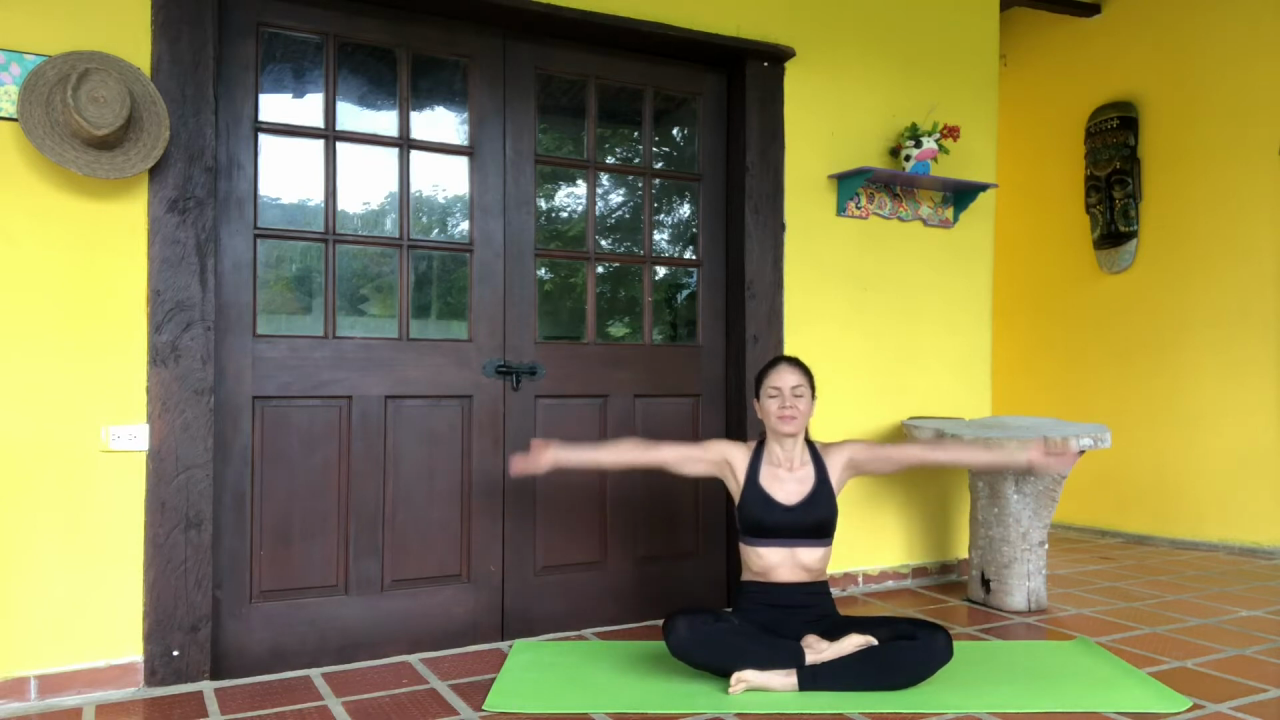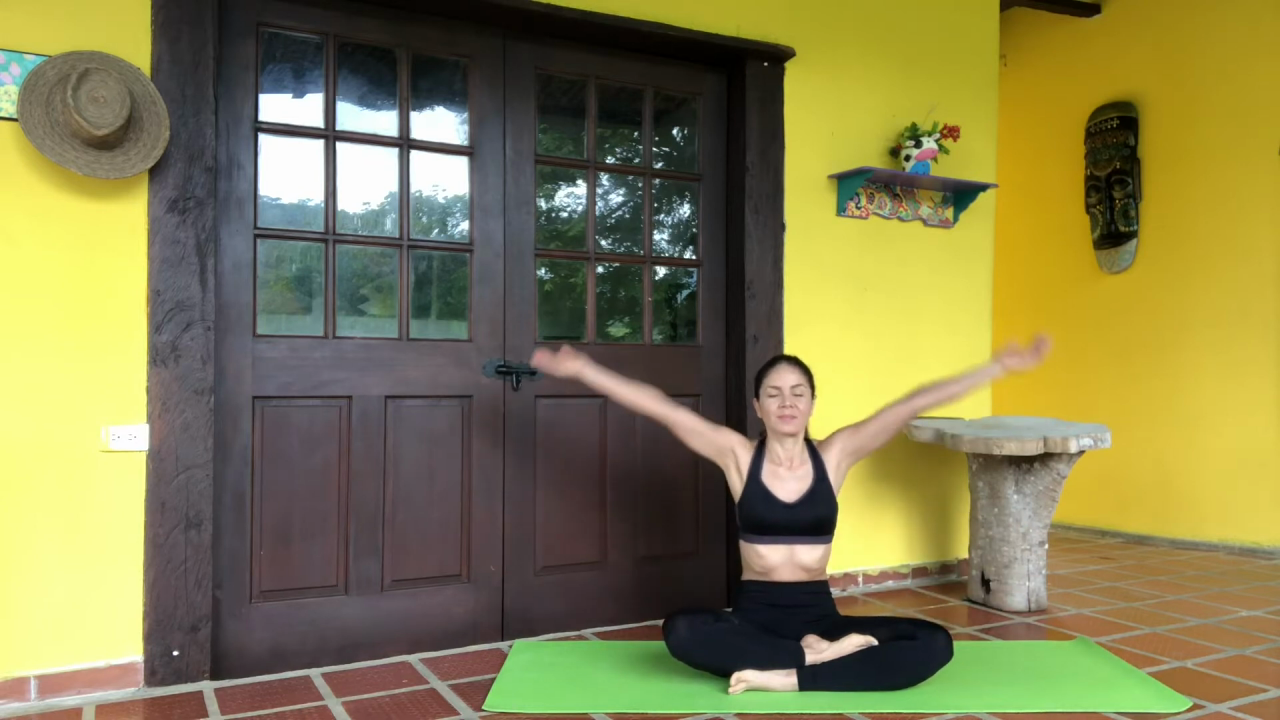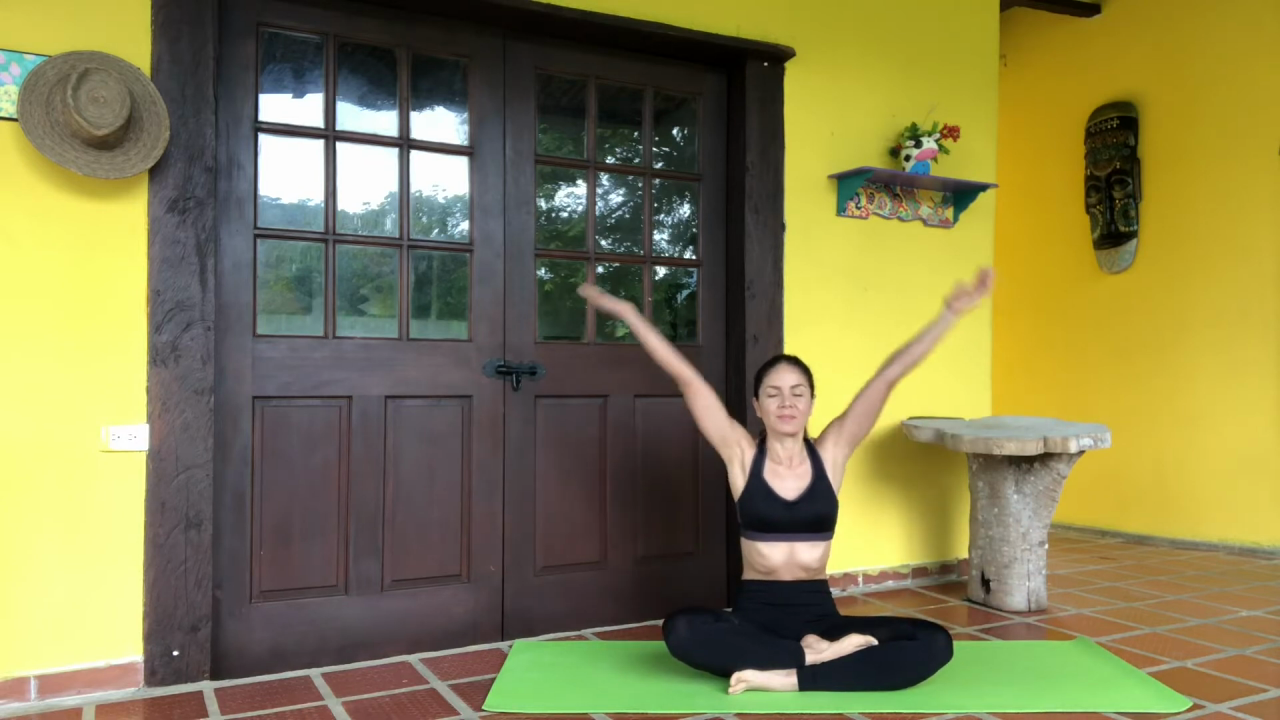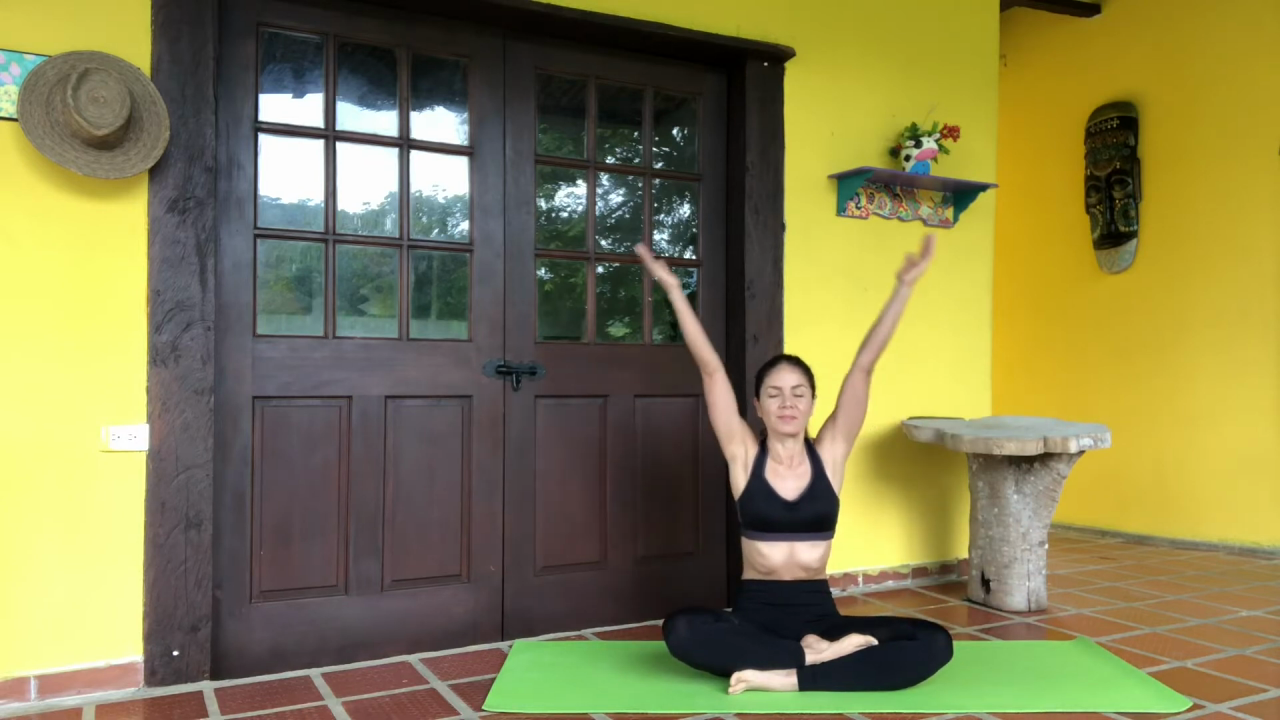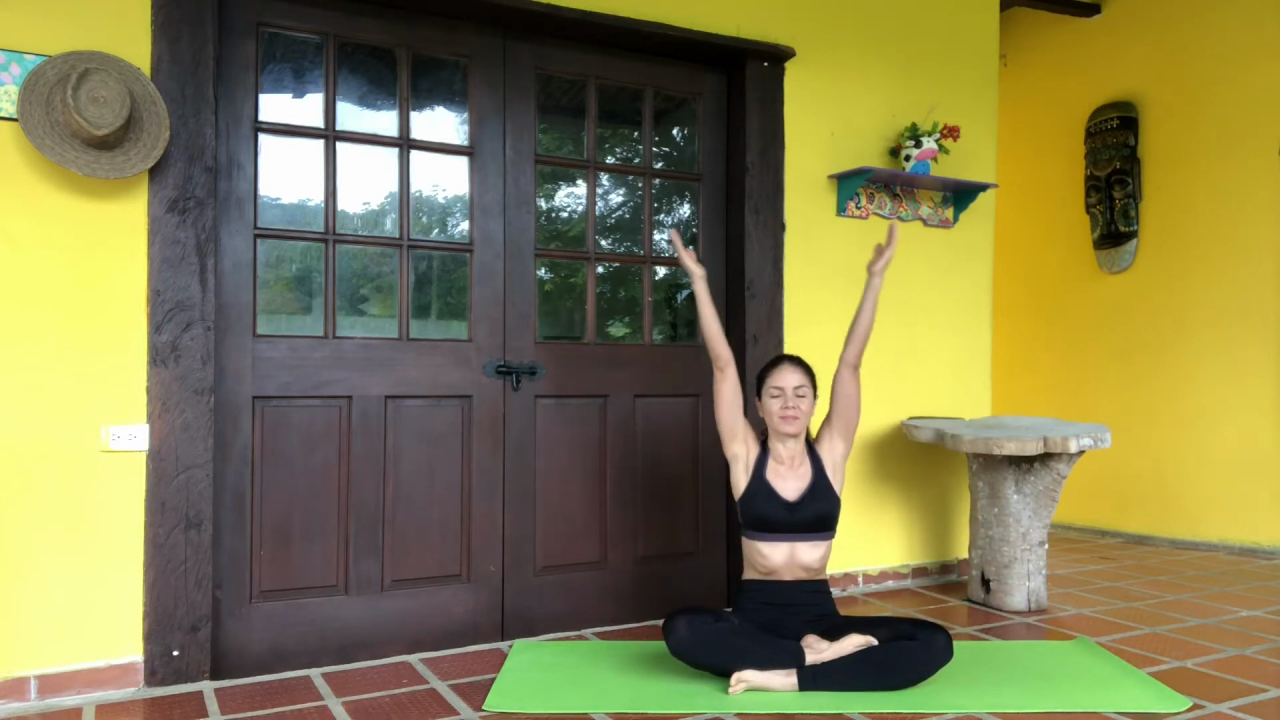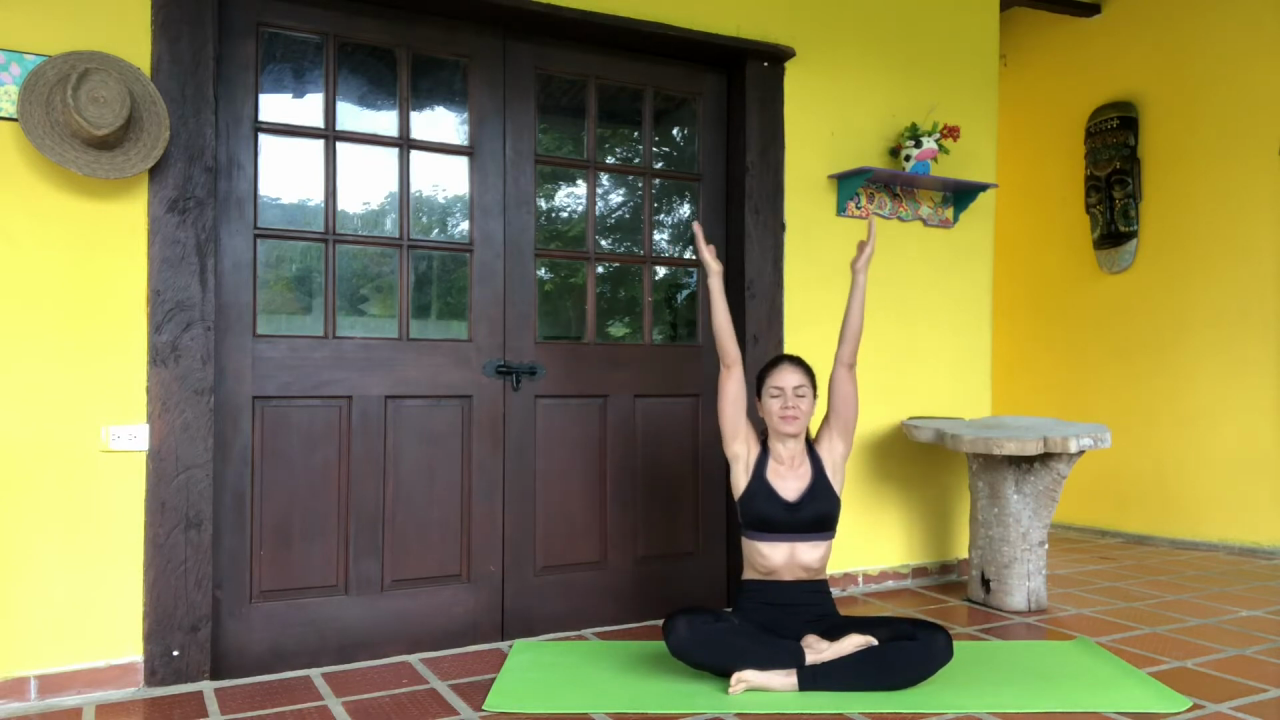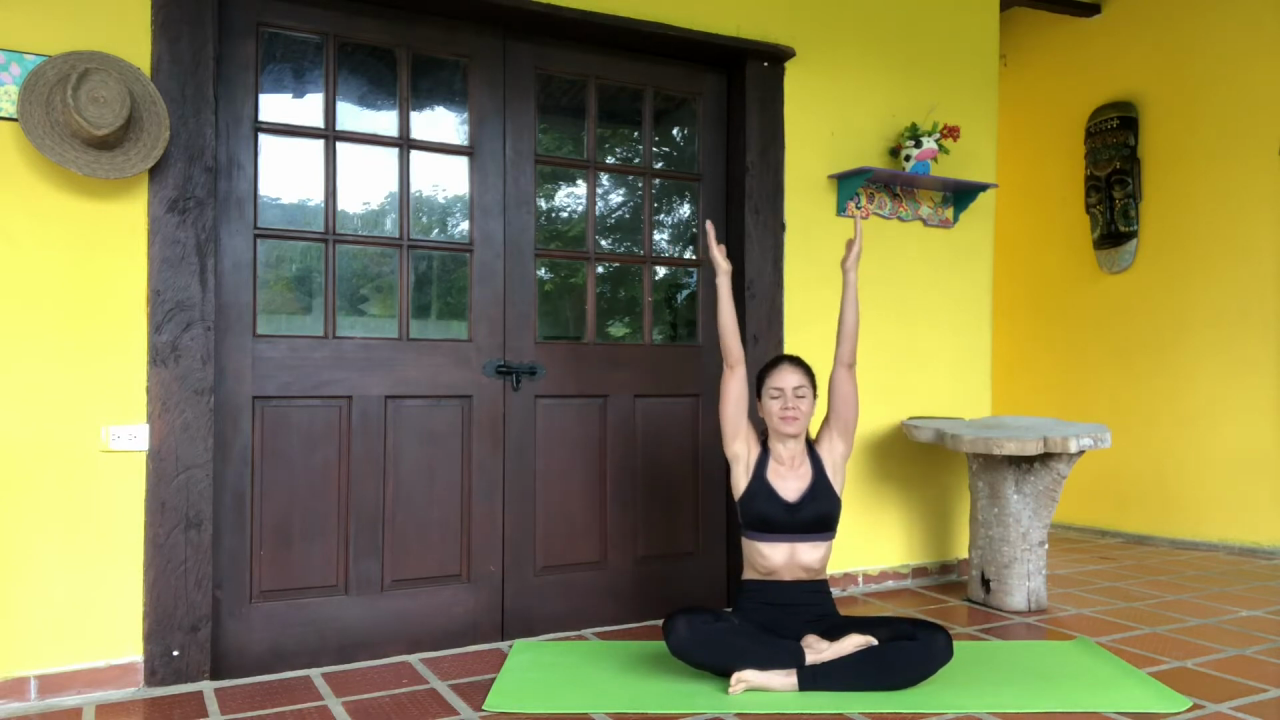
dt=0.2s
person 1, frame 1
left shoulder: (837, 461)
right shoulder: (735, 460)
left elbow: (928, 453)
right elbow: (647, 453)
left wrist: (1021, 454)
right wrist: (563, 453)
left hip: (817, 612)
right hip: (754, 613)
left knee: (935, 643)
right knee: (682, 630)
left ankle: (785, 675)
right ankle: (817, 658)
person 1, frame 2
left shoulder: (833, 456)
right shoulder: (739, 455)
left elbow: (908, 409)
right elbow: (664, 409)
left wrist: (996, 368)
right wrist: (584, 370)
left hip: (818, 609)
right hip: (753, 614)
left knee: (935, 643)
right knee: (681, 629)
left ankle: (783, 675)
right ankle: (815, 657)
person 1, frame 3
left shoulder: (830, 455)
right shoulder: (742, 456)
left elbow: (884, 381)
right elbow: (690, 380)
left wrist: (950, 315)
right wrist: (630, 315)
left hip: (819, 613)
right hip: (755, 614)
left knee: (934, 644)
right knee: (682, 629)
left ankle: (783, 675)
right ankle: (814, 658)
person 1, frame 4
left shoulder: (830, 454)
right shoulder: (745, 454)
left elbow: (863, 365)
right elbow: (711, 368)
left wrist: (904, 287)
right wrist: (673, 289)
left hip: (818, 612)
right hip: (754, 613)
left knee: (935, 644)
right knee: (683, 630)
left ankle: (784, 674)
right ankle: (816, 655)
person 1, frame 5
left shoulder: (830, 455)
right shoulder: (746, 455)
left elbow: (850, 363)
right elbow: (724, 365)
left wrist: (874, 278)
right wrist: (699, 281)
left hip: (819, 613)
right hip: (755, 613)
left knee: (934, 644)
right knee: (682, 629)
left ankle: (788, 675)
right ankle: (816, 655)
person 1, frame 6
left shoulder: (829, 455)
right shoulder: (746, 456)
left elbow: (846, 363)
right elbow: (731, 363)
left wrist: (859, 276)
right wrist: (714, 277)
left hip: (818, 612)
right hip: (755, 614)
left knee: (934, 644)
right knee: (682, 630)
left ankle: (786, 675)
right ankle: (816, 657)
person 1, frame 7
left shoulder: (829, 455)
right shoulder: (747, 456)
left elbow: (845, 363)
right elbow: (734, 364)
left wrist: (849, 274)
right wrist: (723, 277)
left hip: (819, 612)
right hip: (755, 614)
left knee: (934, 644)
right knee: (682, 629)
left ankle: (787, 675)
right ankle: (818, 657)
